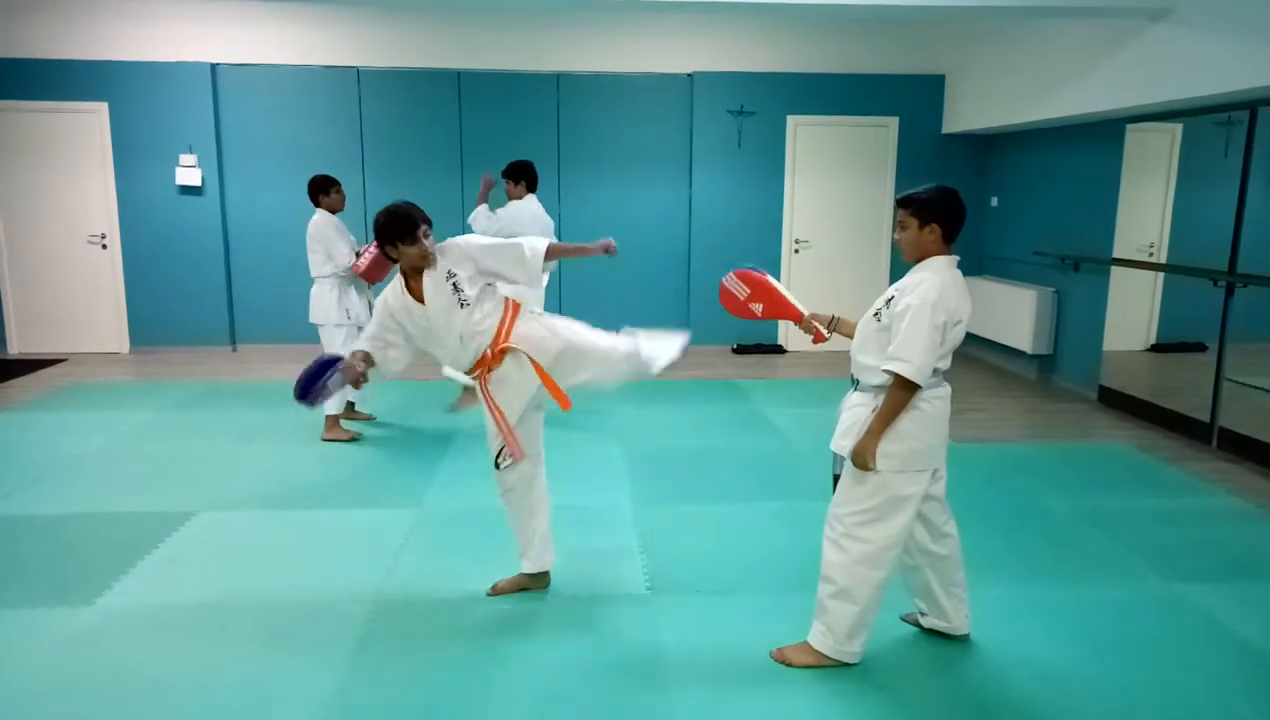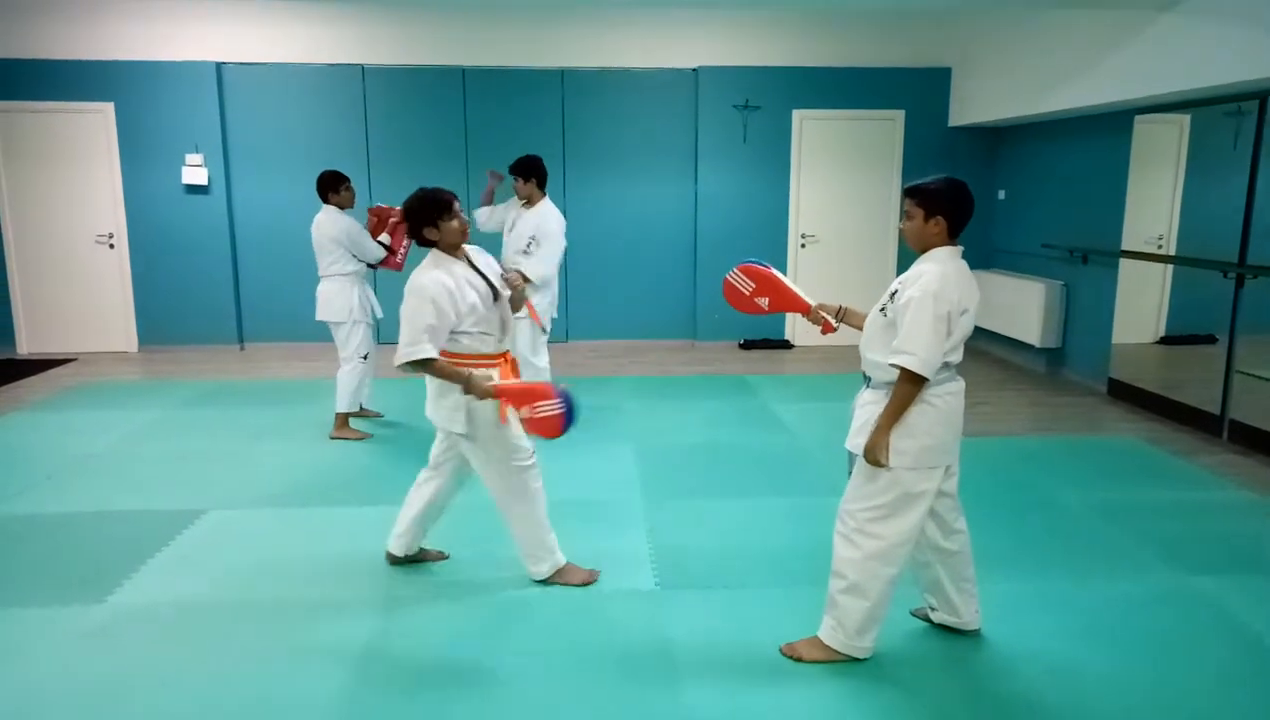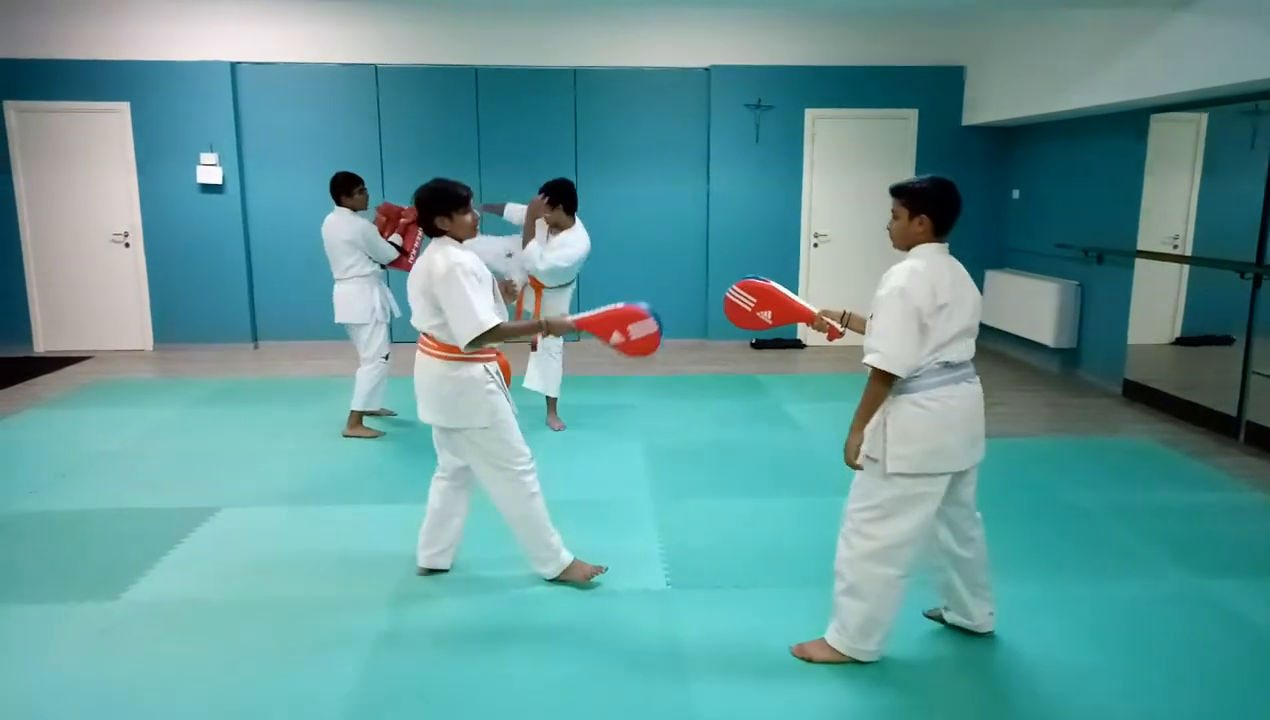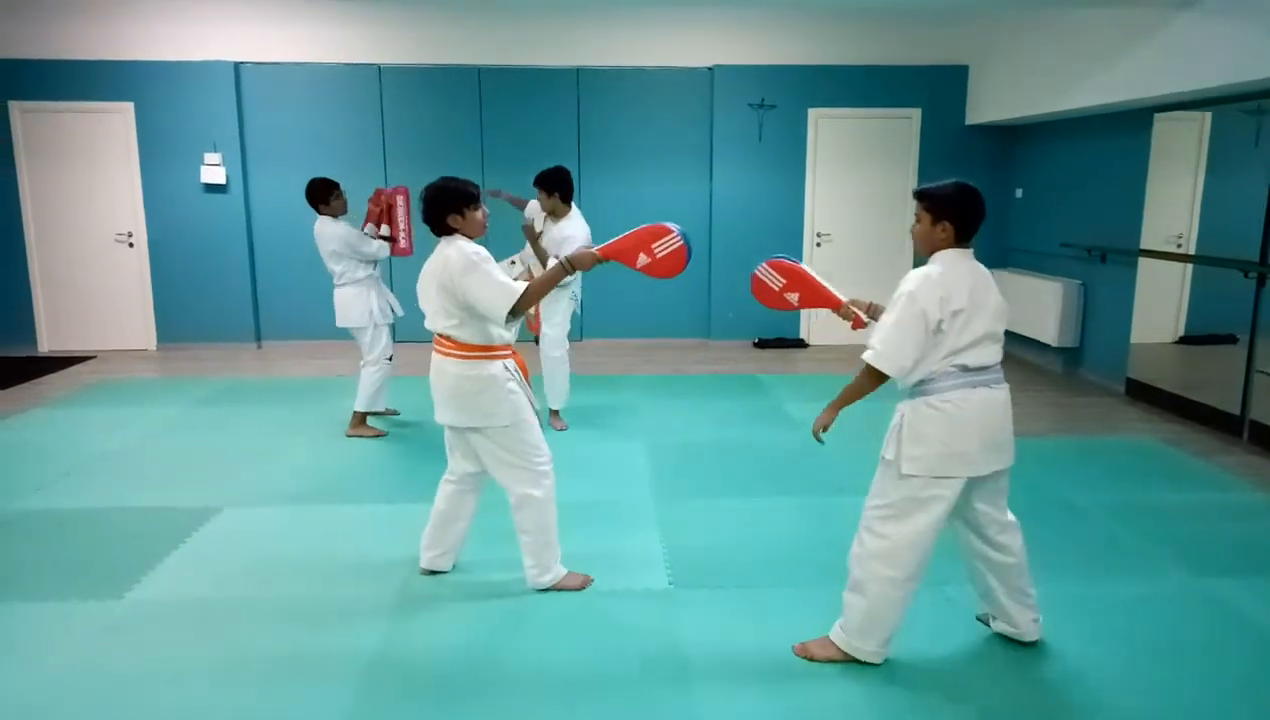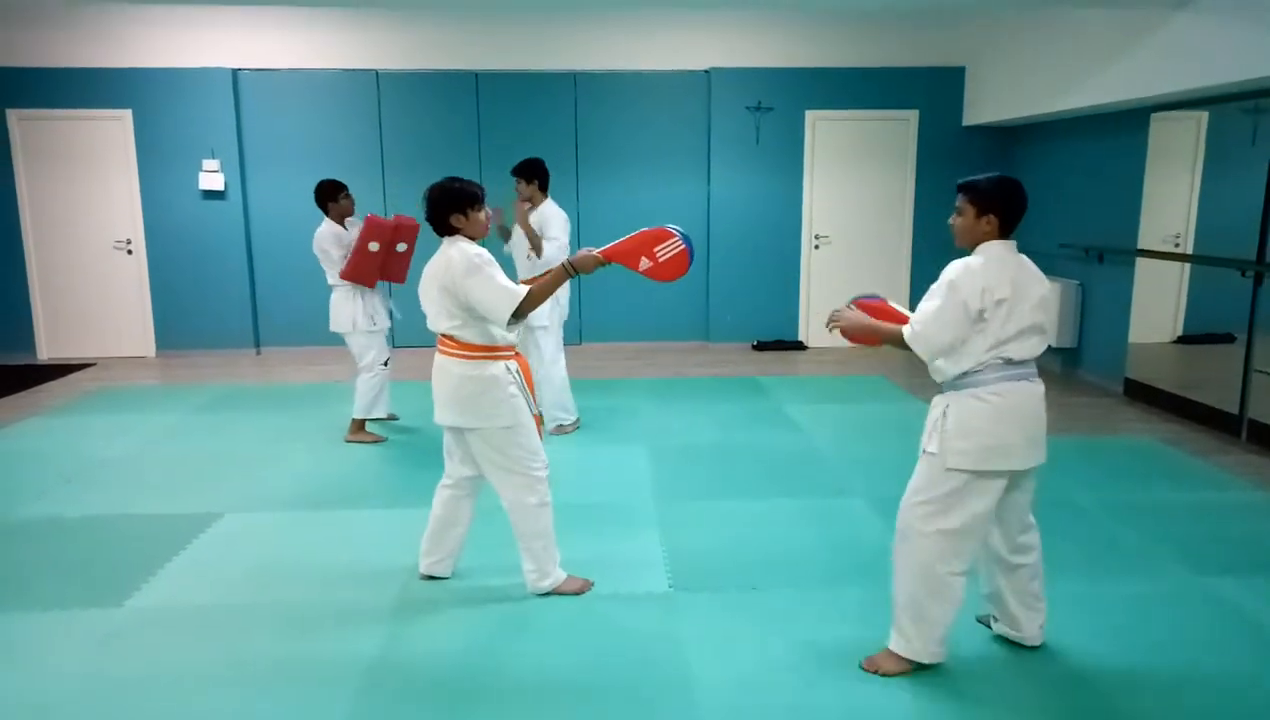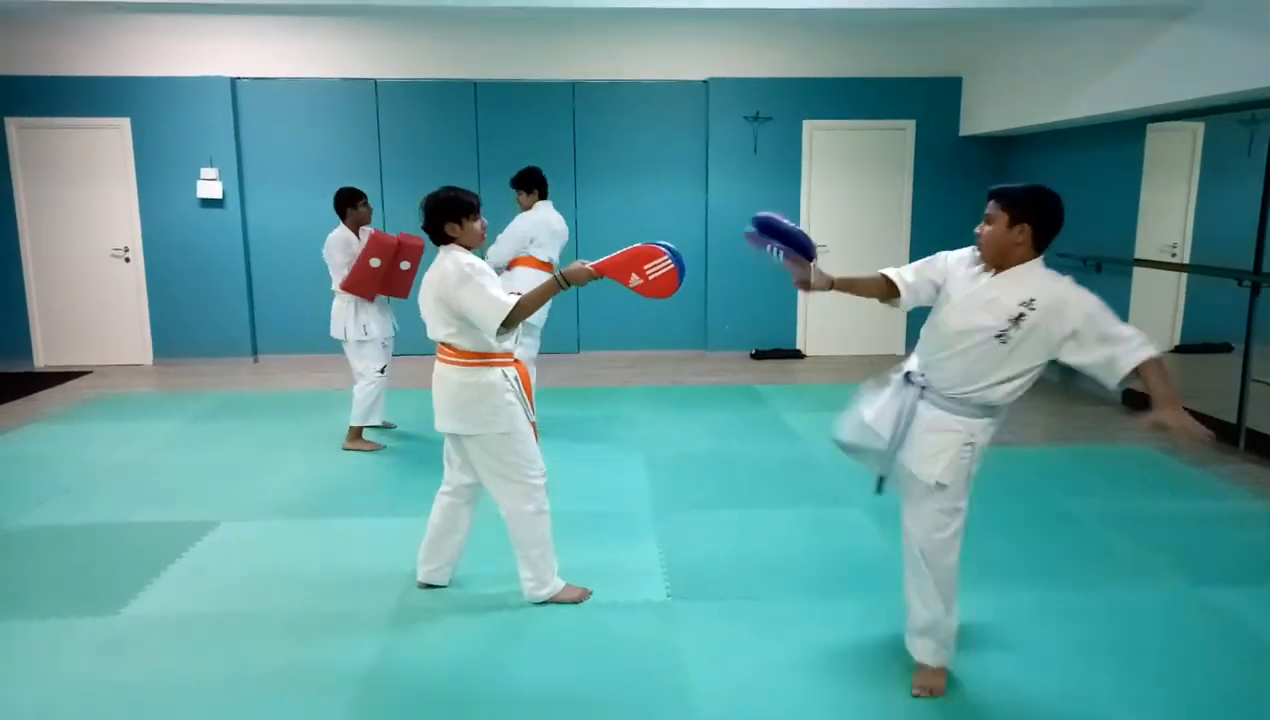
dt=0.4s
person 1, frame 1
left shoulder: (929, 289)
right shoulder: (937, 280)
left elbow: (907, 373)
right elbow: (892, 337)
left wrist: (871, 436)
right wrist: (830, 322)
left hip: (898, 421)
right hip: (916, 421)
left knee: (856, 530)
right knee: (926, 520)
left ankle: (833, 641)
right ankle: (946, 615)
person 1, frame 2
left shoulder: (930, 280)
right shoulder: (951, 272)
left elbow: (913, 366)
left wrist: (881, 431)
right wrist: (839, 313)
left hip: (912, 415)
right hip: (934, 413)
left knee: (869, 524)
right knee: (938, 516)
left ankle: (843, 637)
right ankle: (956, 610)
person 1, frame 3
left shoulder: (905, 277)
right shoulder: (956, 274)
left elbow: (888, 363)
left wrist: (858, 428)
right wrist: (846, 319)
left hip: (918, 417)
right hip: (960, 406)
left knee: (875, 529)
right knee: (958, 518)
left ankle: (852, 639)
right ankle: (971, 611)
person 1, frame 4
left shoulder: (924, 283)
right shoulder: (982, 280)
left elbow: (887, 363)
left wrist: (835, 406)
right wrist: (874, 311)
left hip: (939, 419)
right hip: (988, 411)
left knee: (889, 527)
right knee: (992, 523)
left ankle: (854, 638)
right ankle: (1019, 621)
person 1, frame 5
left shoulder: (966, 273)
right shoulder: (1029, 273)
left elbow: (924, 341)
left wrist: (857, 323)
right wrist: (921, 324)
left hip: (975, 415)
right hip: (1019, 407)
left knee: (927, 523)
right knee: (1012, 525)
left ankle: (913, 645)
right ankle: (1022, 623)
person 1, frame 6
left shoulder: (1053, 297)
right shoulder: (963, 264)
left elbow: (1129, 348)
right elbow: (899, 283)
left wrist: (1165, 402)
right wrist: (833, 282)
left hip: (954, 429)
right hip: (912, 393)
left knee: (931, 537)
right knee: (860, 438)
left ankle: (932, 653)
person 2, frame 1
left shoulder: (463, 252)
right shoulder: (391, 306)
left elbow: (529, 250)
right elbow: (375, 347)
left wrist: (588, 249)
right wrist: (356, 364)
left hip: (528, 345)
right hip: (498, 382)
left knee: (617, 357)
right knee: (515, 473)
left ankle: (662, 349)
right ankle: (536, 568)
person 2, frame 2
left shoulder: (476, 256)
right shoulder: (429, 284)
left elbow: (505, 309)
right elbow: (413, 356)
left wrist: (517, 293)
right wrist: (466, 380)
left hip: (482, 374)
right hip: (466, 389)
left knee: (445, 465)
right knee: (517, 469)
left ankle: (402, 546)
right ankle: (548, 563)
person 2, frame 3
left shoulder: (432, 258)
right shoulder: (454, 263)
right elbow: (477, 334)
left wrist: (496, 297)
right wrist: (542, 324)
left hip: (441, 374)
right hip: (464, 379)
left knee: (454, 468)
right knee: (514, 470)
left ankle: (433, 555)
right ankle: (555, 562)
person 2, frame 4
left shoulder: (437, 261)
right shoulder: (467, 257)
right elbow: (514, 305)
left wrist: (508, 284)
right wrist: (568, 264)
left hip: (454, 372)
right hip: (484, 377)
left knee: (464, 470)
right knee: (532, 471)
left ankle: (436, 556)
right ankle: (546, 571)
person 2, frame 5
left shoulder: (440, 261)
right shoulder: (469, 258)
right elbow: (516, 309)
right wrist: (570, 267)
left hip: (456, 373)
right hip: (485, 379)
left knee: (461, 474)
right knee: (527, 475)
left ankle: (434, 561)
right ankle: (546, 574)
person 2, frame 6
left shoulder: (441, 268)
right shoulder: (464, 268)
right elbow: (506, 318)
right wrist: (562, 280)
left hip: (459, 380)
right hip: (484, 386)
left knee: (461, 482)
right knee: (526, 482)
left ankle: (432, 569)
right ankle: (544, 583)
person 3, frame 1
left shoulder: (332, 223)
right shoulder: (323, 223)
left elbow: (353, 260)
right elbow: (347, 262)
left hip: (347, 295)
right hip: (334, 297)
right knee: (342, 359)
left ankle: (348, 408)
right ankle: (331, 426)
person 3, frame 2
left shoulder: (322, 219)
right shoulder: (343, 223)
right elbow: (373, 253)
left wrist: (376, 236)
right wrist: (388, 234)
left hip: (339, 291)
right hip: (346, 294)
left knee: (363, 353)
right knee: (355, 358)
left ankle: (355, 406)
right ankle: (341, 425)
person 3, frame 3
left shoulder: (330, 222)
right shoulder: (359, 226)
right elbow: (387, 255)
right wrist: (399, 233)
left hip: (349, 292)
right hip: (364, 294)
left knee: (374, 354)
right knee: (376, 358)
left ankle: (370, 405)
right ankle: (354, 424)
person 3, frame 4
left shoulder: (325, 226)
right shoulder: (339, 232)
left elbow: (360, 241)
right elbow: (380, 250)
left wrist: (374, 225)
left hip: (356, 295)
right hip: (363, 298)
left knee: (375, 355)
right knee: (380, 359)
left ankle: (371, 404)
right ankle: (357, 423)
person 3, frame 5
left shoulder: (354, 224)
right shoulder: (325, 235)
left hip: (366, 301)
right hip: (353, 304)
left knee: (377, 360)
right knee: (375, 365)
left ankle: (373, 410)
right ankle: (356, 429)
person 3, frame 6
left shoulder: (369, 234)
right shoulder: (336, 240)
left hip: (374, 309)
right hip: (354, 313)
left knee: (380, 368)
right knee: (372, 373)
left ankle: (370, 417)
right ankle: (353, 436)
person 4, frame 1
left shoulder: (518, 209)
right shoulder: (543, 217)
left elbow: (482, 226)
right elbow: (551, 259)
left wrist: (483, 193)
left hip: (510, 285)
right hip: (530, 288)
left ankle: (470, 390)
person 4, frame 2
left shoulder: (550, 218)
right shoulder: (517, 207)
left elbow: (546, 269)
right elbow: (484, 221)
right wrist: (491, 190)
left hip: (536, 295)
left knee: (531, 353)
right knee: (517, 345)
person 4, frame 3
left shoulder: (577, 244)
right shoulder: (550, 218)
left elbow: (534, 264)
right elbow: (515, 212)
left wrist: (530, 224)
right wrist: (483, 208)
left hip: (553, 291)
right hip: (527, 259)
left knee: (550, 345)
left ankle: (552, 410)
person 4, frame 4
left shoulder: (575, 233)
right shoulder: (547, 211)
right elbow: (532, 209)
left wrist: (535, 245)
right wrist: (508, 197)
left hip: (557, 292)
right hip: (532, 274)
left knee: (554, 348)
left ankle: (555, 411)
person 4, frame 5
left shoulder: (553, 216)
right shoulder: (528, 213)
left elbow: (552, 257)
right elbow: (517, 246)
left wrist: (526, 228)
right wrist: (502, 230)
left hip: (547, 295)
left knee: (547, 361)
right knee: (528, 355)
left ankle: (565, 418)
person 4, frame 6
left shoulder: (529, 219)
right shoulder: (559, 222)
left elbow: (499, 256)
left wrist: (486, 261)
right wrist: (506, 242)
left hip: (522, 282)
right hip: (542, 284)
right knee: (524, 351)
